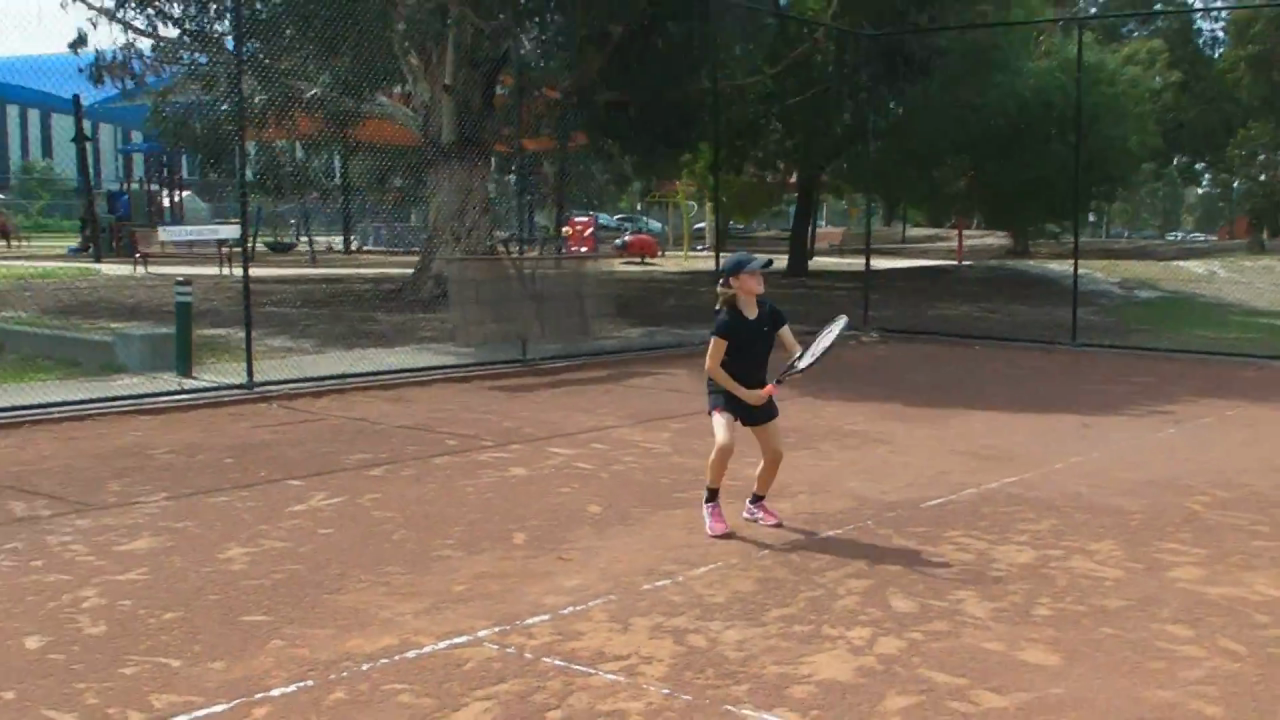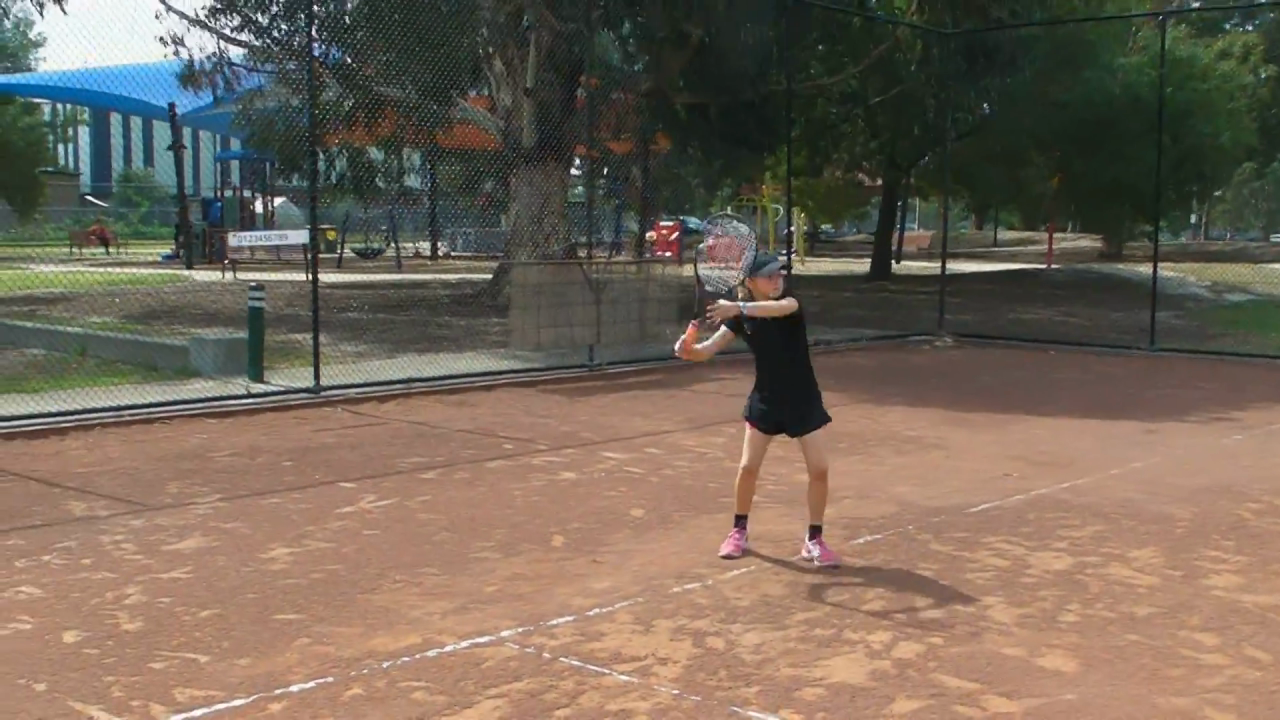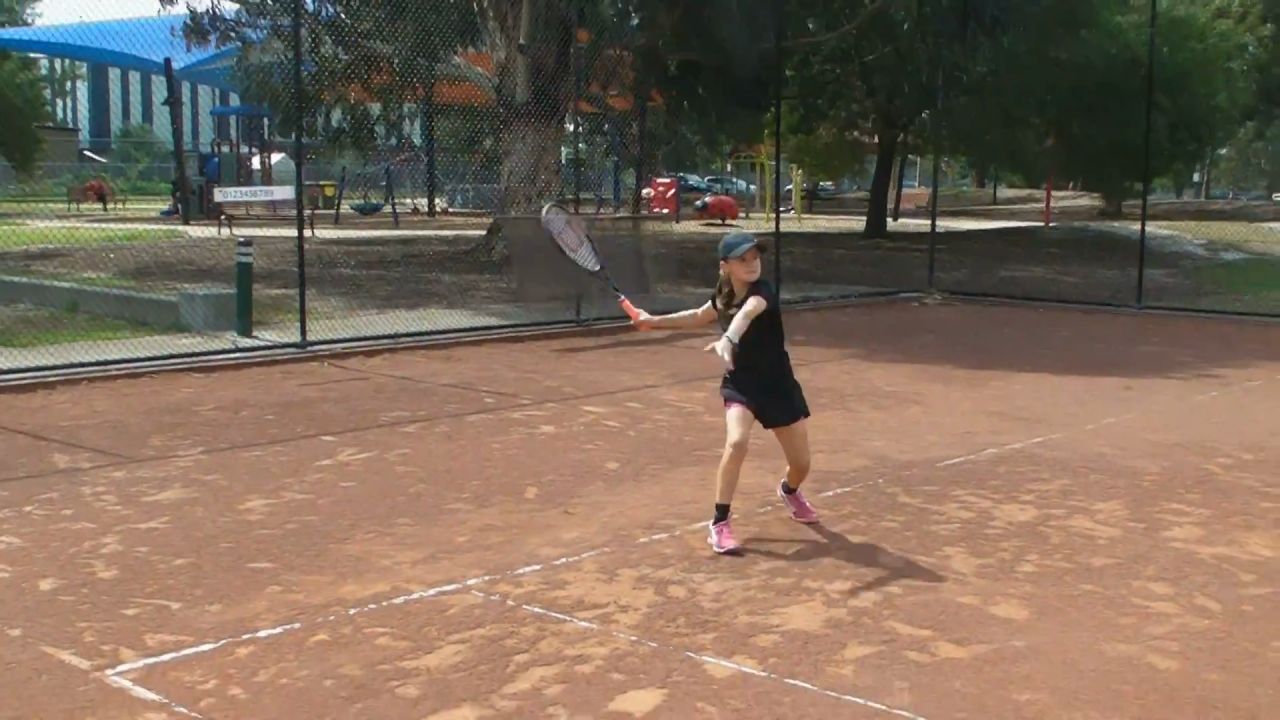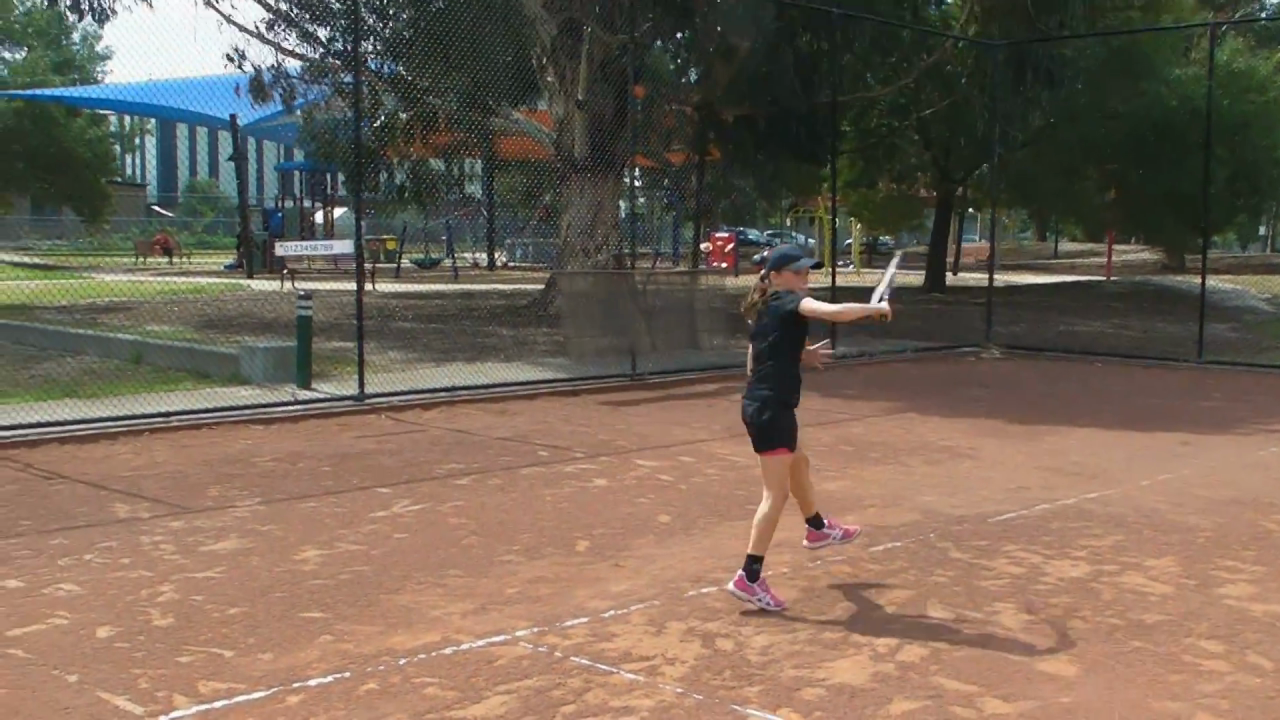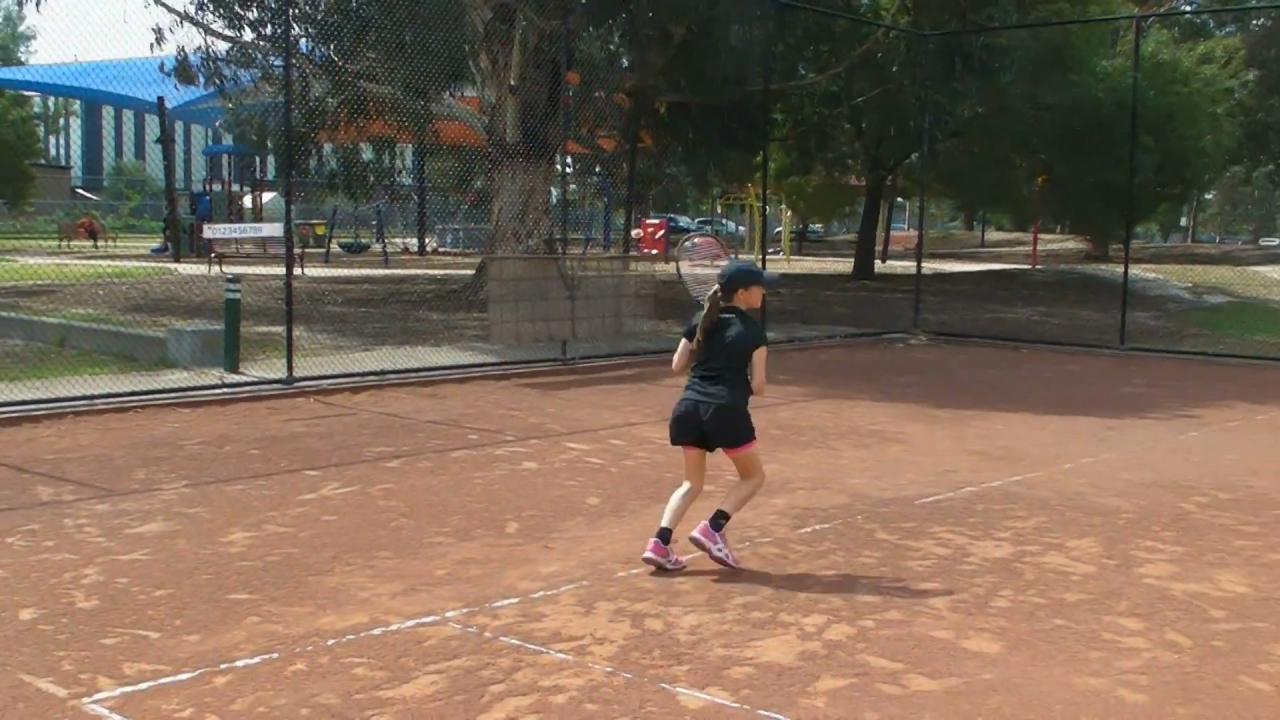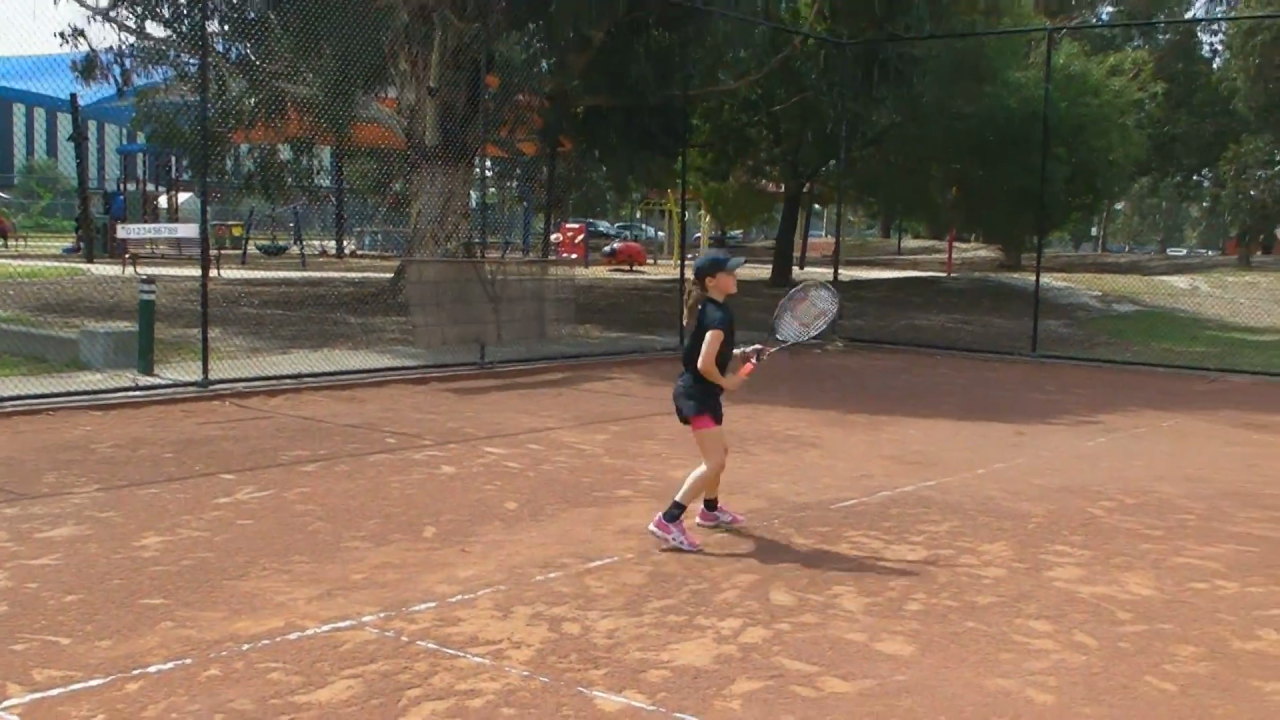
dt=0.5s
person 1, frame 1
left shoulder: (771, 313)
right shoulder: (727, 320)
left elbow: (794, 347)
right elbow: (711, 366)
right wrist: (742, 392)
left hip: (758, 391)
right hip: (726, 391)
left knee: (774, 453)
right knee: (725, 445)
left ankle: (755, 505)
right ankle: (711, 502)
person 1, frame 2
left shoulder: (790, 304)
right shoulder: (738, 320)
left elbow: (778, 307)
right elbow: (708, 350)
left wrist: (740, 307)
right wrist: (688, 349)
left hip: (802, 398)
right hip: (764, 400)
left knee: (819, 470)
right knee: (748, 467)
left ankle: (814, 540)
right ankle: (739, 529)
person 1, frame 3
left shoulder: (762, 292)
right shoulder: (723, 296)
left elbow: (745, 314)
right elbow: (699, 317)
left wrist: (727, 340)
right wrist: (655, 321)
left hip: (779, 387)
right hip: (740, 387)
left knee: (801, 462)
right knee: (736, 444)
left ankle: (790, 492)
right ankle: (720, 523)
person 1, frame 4
left shoulder: (765, 313)
right shoulder: (788, 304)
right elbow: (835, 312)
left wrist: (801, 356)
right wrist: (876, 309)
left hip: (765, 405)
right hip: (769, 409)
left knee: (799, 463)
right knee: (777, 494)
left ankle: (817, 528)
right ankle: (749, 578)
person 1, frame 5
left shoulder: (701, 321)
right shoulder: (752, 331)
left elbow: (678, 366)
right elbow: (758, 387)
left hip: (690, 406)
right hip: (727, 410)
left knee: (691, 483)
right knee: (752, 480)
left ankle: (659, 545)
right ankle: (711, 529)
person 1, frame 6
left shoulder: (707, 310)
right shoulder: (718, 317)
right elbow: (705, 364)
left wrist: (741, 353)
right wrist: (726, 381)
left hip: (696, 391)
right hip: (698, 393)
left knee: (719, 451)
right knee: (714, 462)
left ankle: (710, 510)
right ankle: (668, 521)
